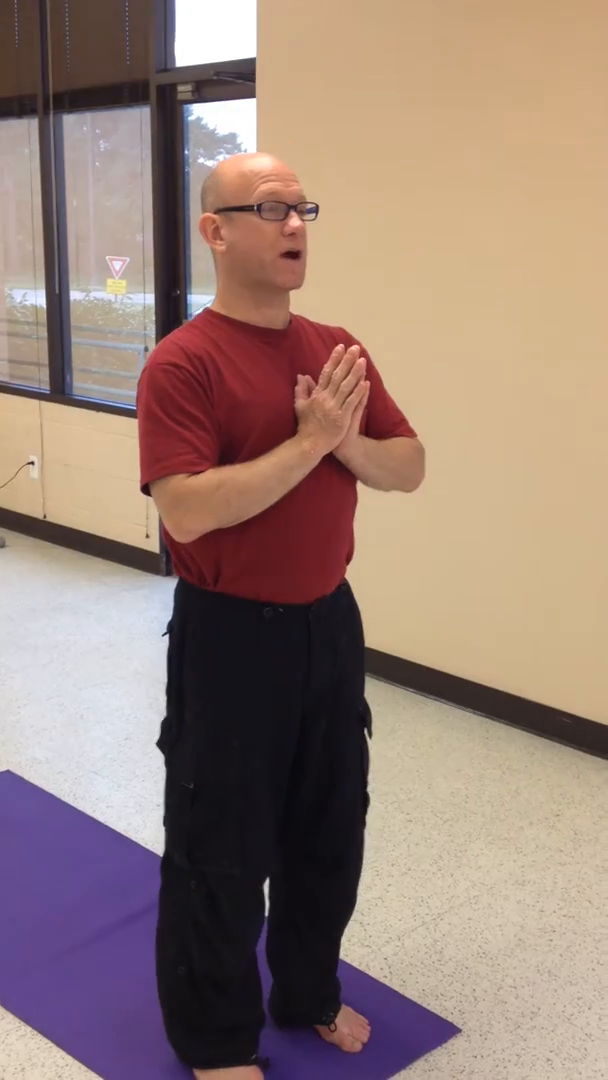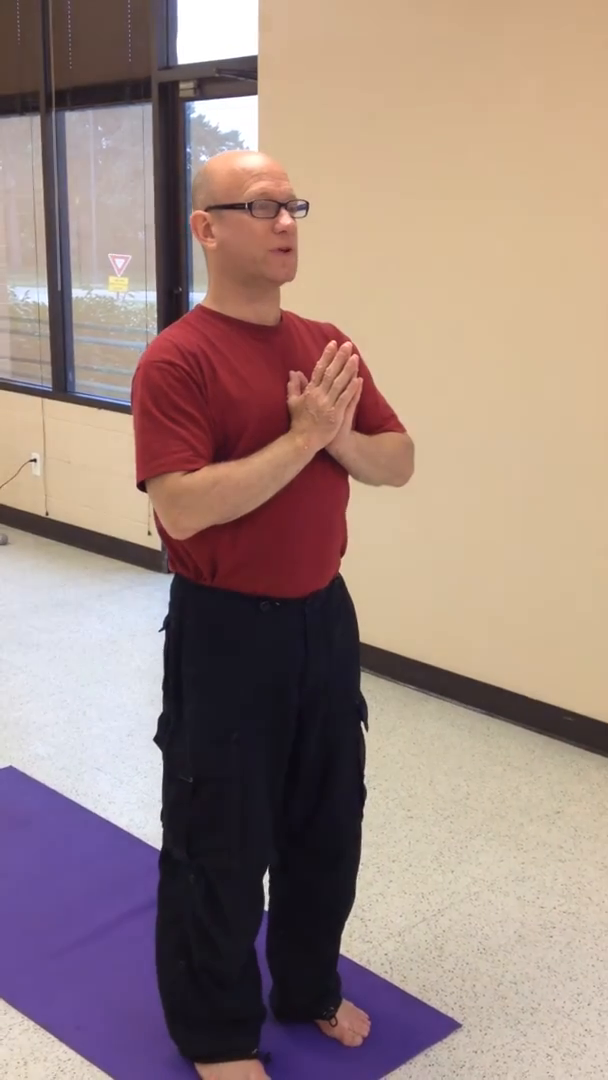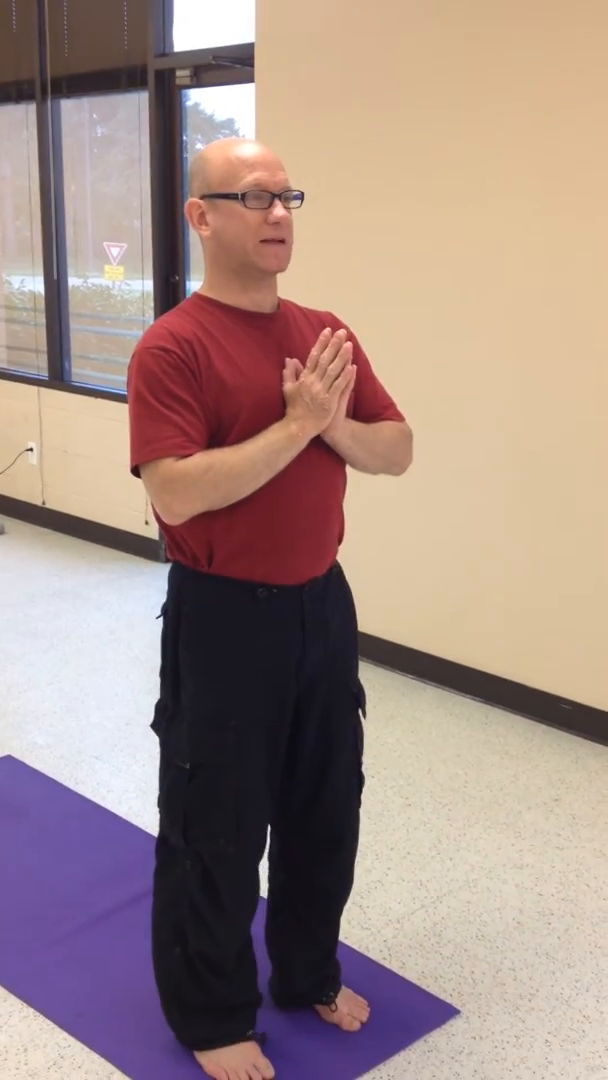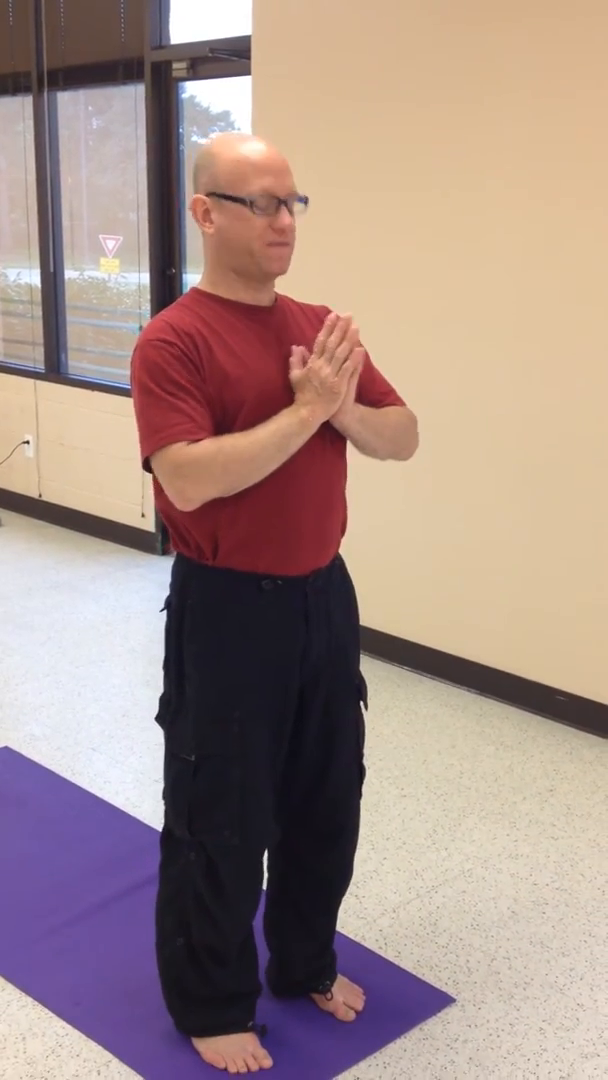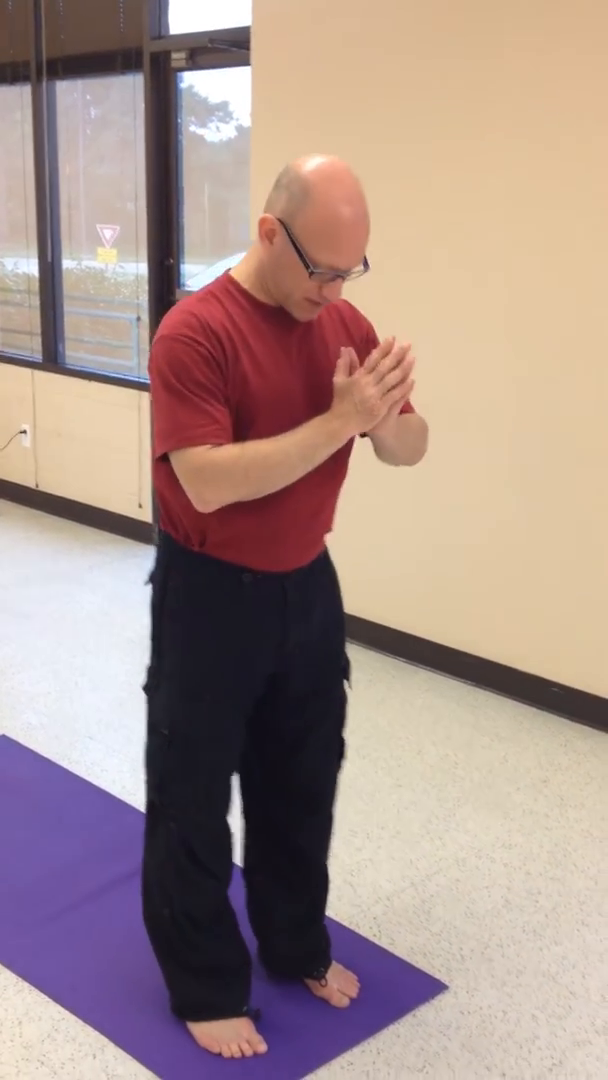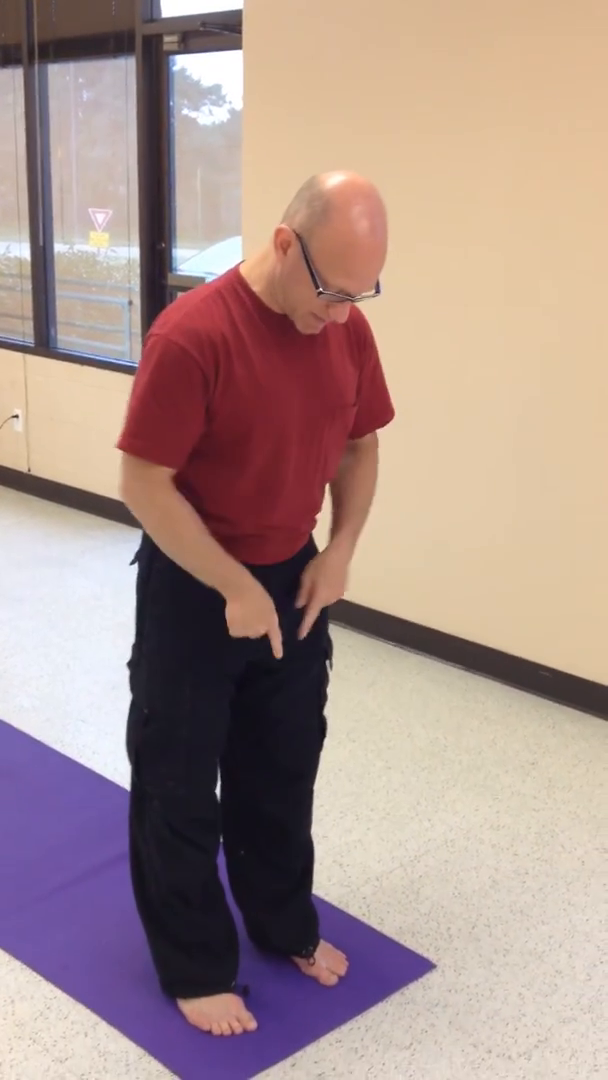
dt=0.5s
person 1, frame 1
left shoulder: (338, 350)
right shoulder: (183, 362)
left elbow: (409, 466)
right elbow: (185, 510)
left wrist: (346, 442)
right wrist: (309, 441)
left hip: (329, 623)
right hip: (229, 636)
left knee: (329, 830)
right knee: (221, 847)
left ankle: (309, 992)
person 1, frame 2
left shoulder: (327, 346)
right shoulder: (176, 360)
left elbow: (399, 461)
right elbow: (182, 509)
left wrist: (339, 437)
right wrist: (301, 439)
left hip: (324, 617)
right hip: (225, 632)
left knee: (327, 824)
right knee: (218, 844)
left ankle: (309, 987)
person 1, frame 3
left shoulder: (326, 334)
right shoulder: (173, 347)
left elbow: (398, 449)
right elbow: (174, 492)
left wrist: (335, 425)
right wrist: (294, 424)
left hip: (321, 604)
right hip: (222, 621)
left knee: (326, 812)
right knee: (215, 830)
left ankle: (307, 972)
person 1, frame 4
left shoulder: (319, 326)
right shoulder: (174, 341)
left elbow: (402, 437)
right elbow: (187, 481)
left wrist: (346, 408)
right wrist: (304, 409)
left hip: (323, 596)
right hip: (226, 611)
left knee: (326, 802)
right knee: (219, 819)
left ankle: (304, 962)
person 1, frame 5
left shoulder: (344, 325)
right shoulder: (195, 331)
left elbow: (411, 445)
right elbow: (208, 482)
left wrist: (383, 415)
right wrist: (339, 421)
left hip: (307, 586)
right hip: (209, 597)
left knee: (303, 784)
right knee: (194, 797)
left ankle: (296, 946)
right ankle: (205, 989)
person 1, frame 6
left shoulder: (348, 329)
right shoulder: (192, 334)
left elbow: (360, 444)
right elbow: (144, 485)
left wrist: (339, 550)
right wrist: (234, 587)
left hip: (292, 581)
right hip: (193, 589)
left knee: (283, 767)
right knee: (179, 782)
left ankle: (285, 924)
right ankle: (195, 966)
